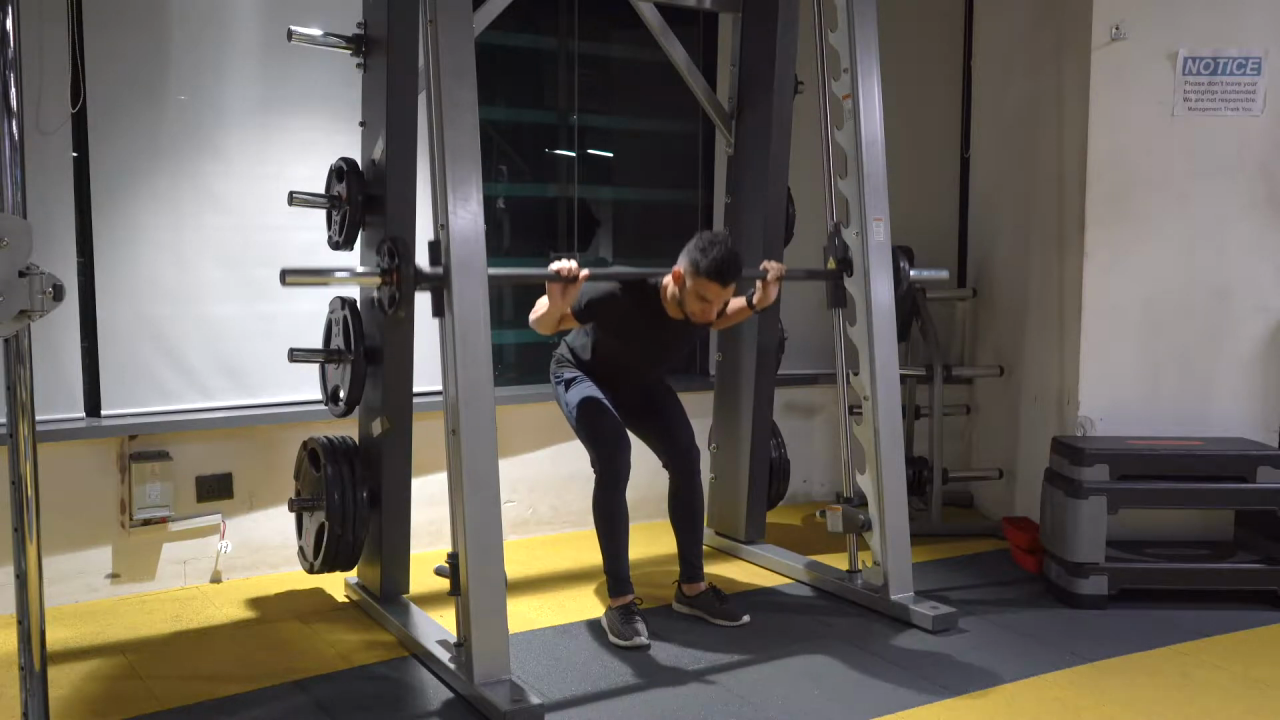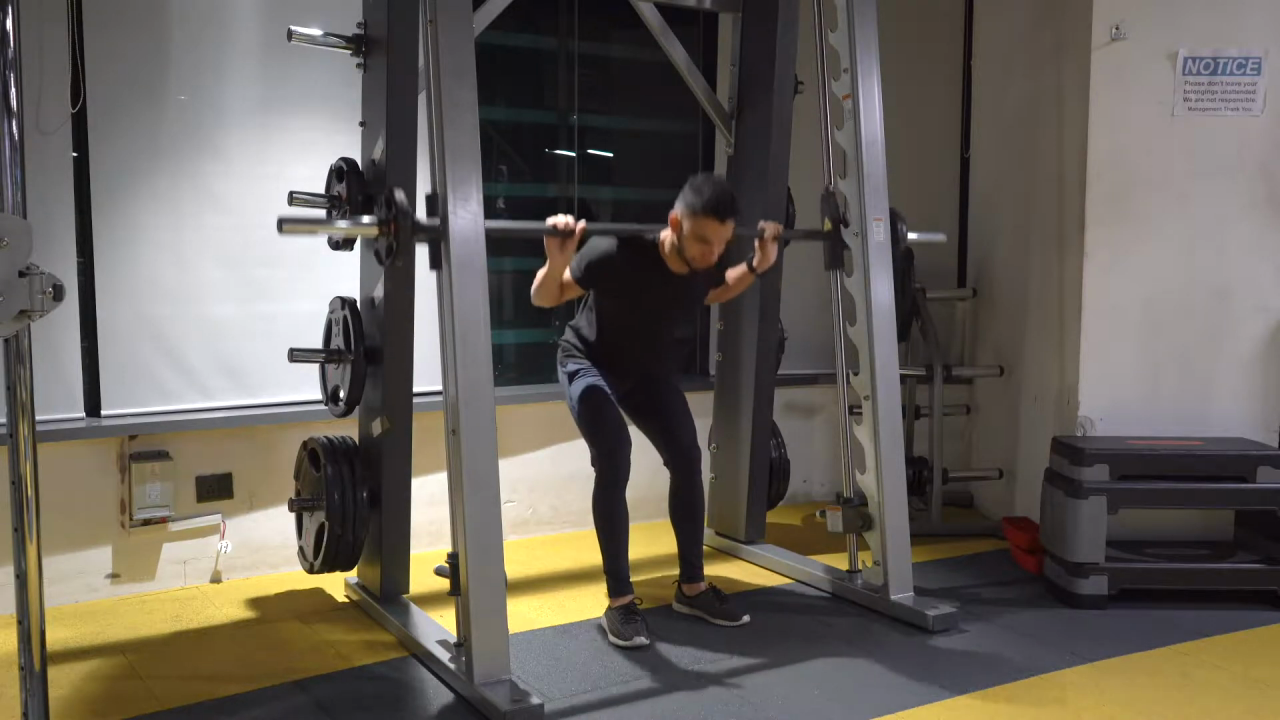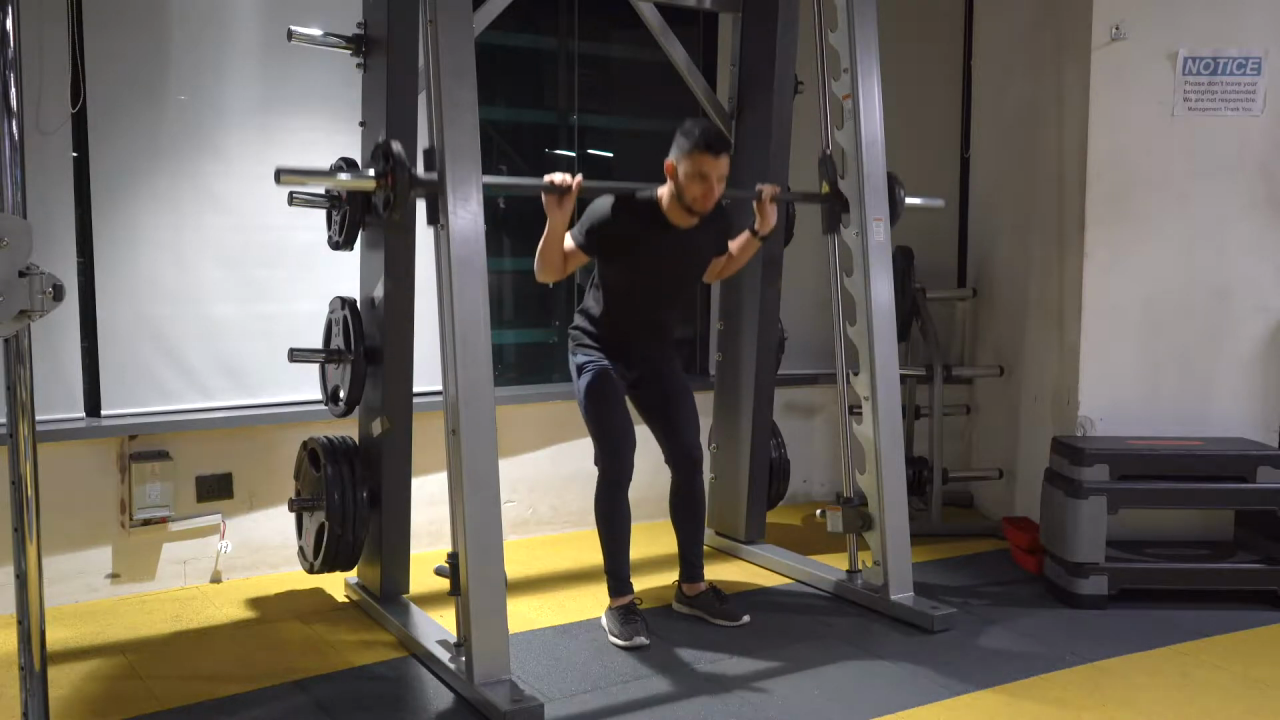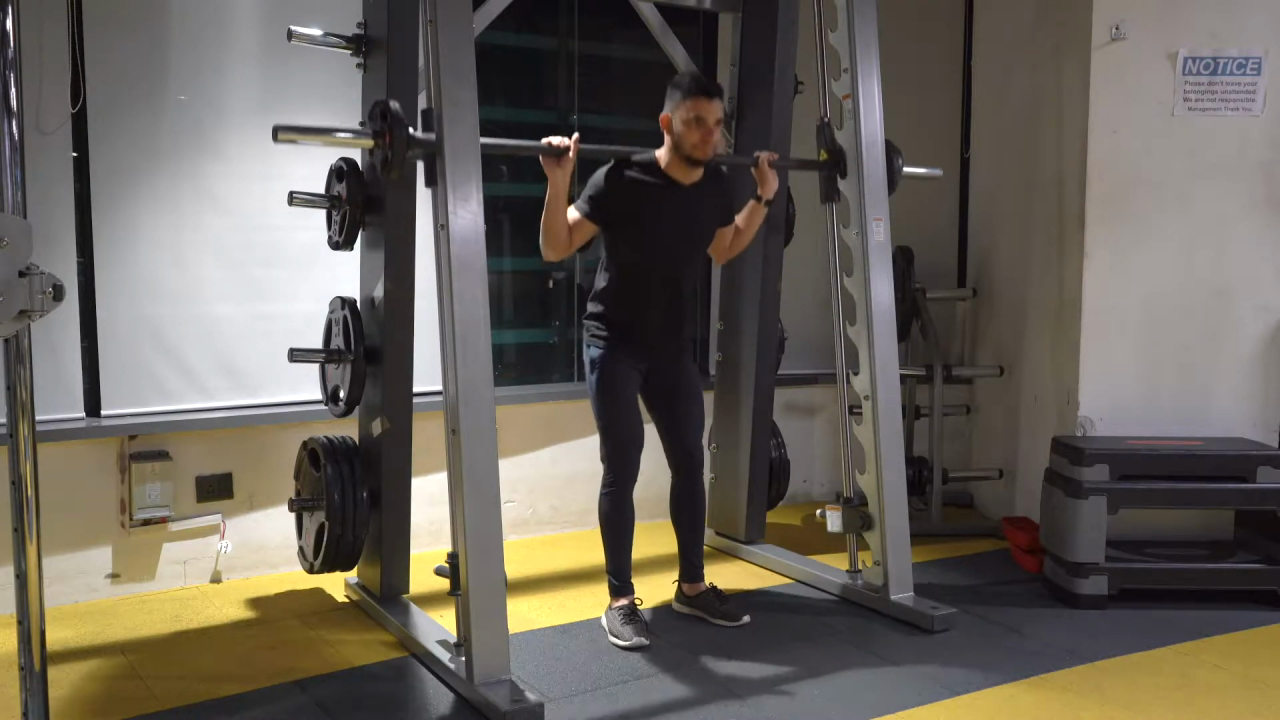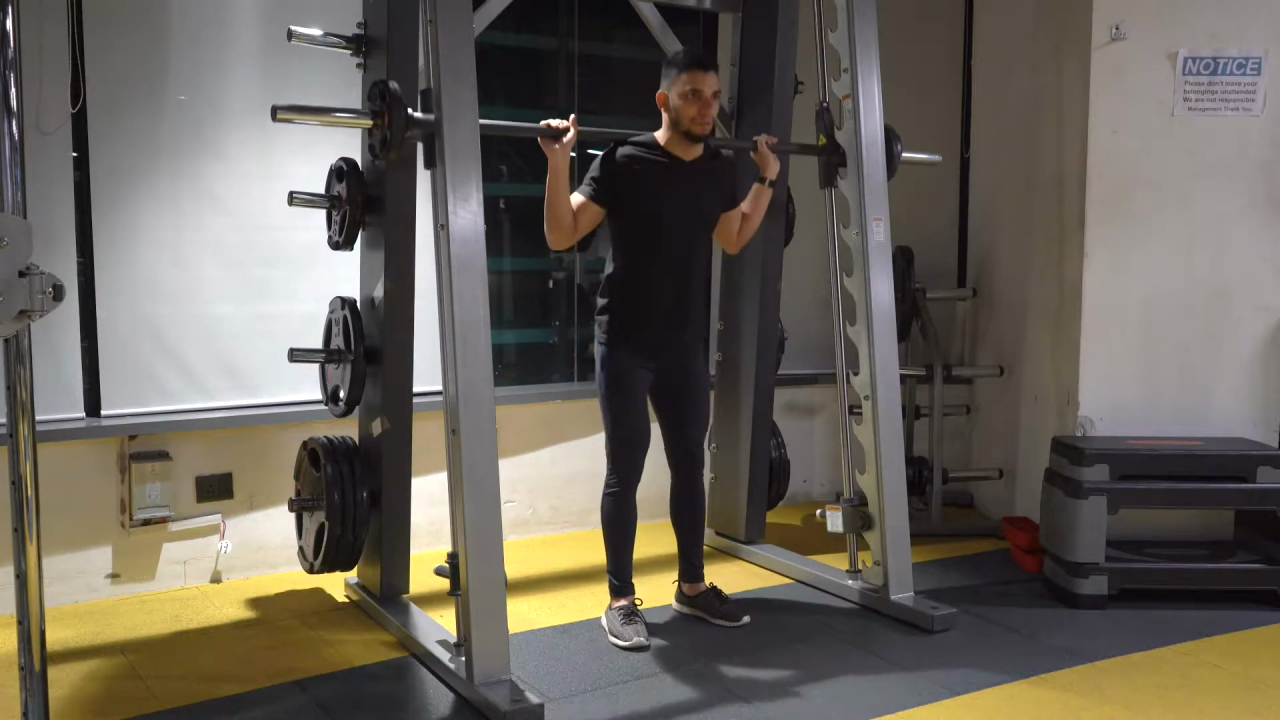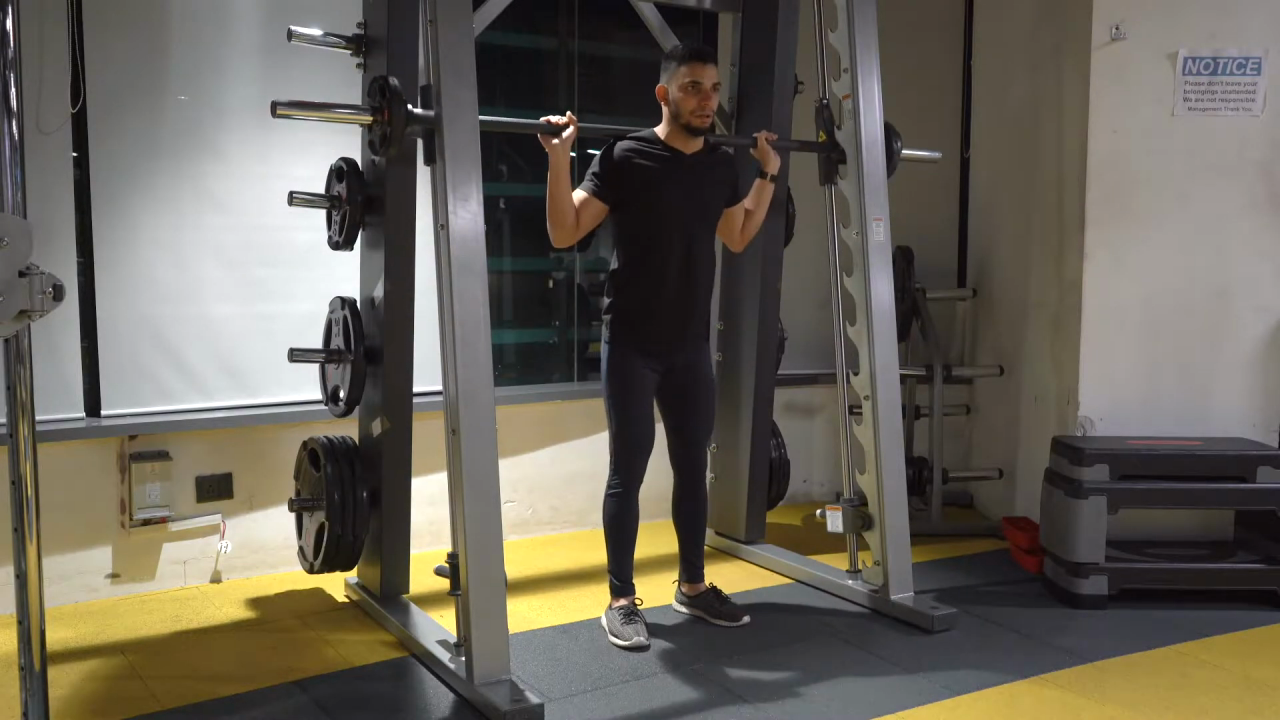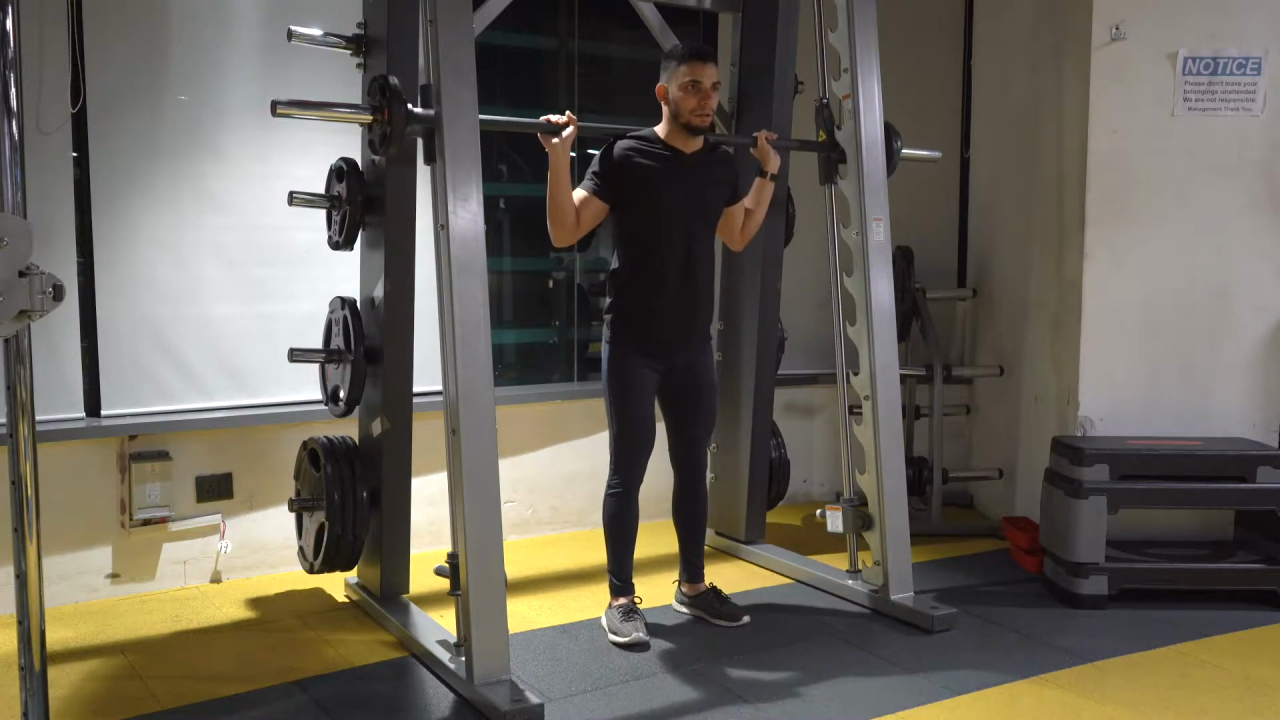
dt=0.3s
person 1, frame 1
left shoulder: (705, 302)
right shoulder: (619, 295)
right elbow: (539, 324)
left wrist: (757, 301)
right wrist: (557, 302)
left hip: (642, 379)
right hip: (583, 375)
left knee: (686, 458)
right knee: (614, 462)
left ankle: (692, 587)
right ankle: (620, 602)
person 1, frame 2
left shoulder: (709, 262)
right shoulder: (618, 255)
right elbow: (544, 298)
left wrist: (758, 265)
right wrist: (556, 262)
left hip: (649, 367)
right hip: (589, 362)
left knee: (687, 458)
right knee: (615, 462)
left ankle: (691, 586)
right ankle: (620, 601)
person 1, frame 3
left shoulder: (714, 221)
right shoulder: (618, 215)
left elbow: (715, 270)
right elbow: (547, 273)
left wrist: (760, 229)
right wrist: (557, 219)
left hip: (656, 351)
right hip: (599, 349)
left knee: (688, 459)
right knee: (618, 465)
left ankle: (692, 586)
right ankle: (620, 601)
person 1, frame 4
left shoulder: (717, 186)
right shoulder: (621, 181)
left elbow: (723, 249)
right elbow: (554, 249)
left wrist: (764, 196)
right wrist: (558, 183)
left hip: (672, 346)
right hip: (613, 344)
left knee: (690, 461)
right knee: (622, 466)
left ankle: (692, 586)
right ankle: (621, 600)
person 1, frame 5
left shoulder: (719, 169)
right shoulder: (624, 162)
left elbow: (733, 239)
right elbow: (560, 236)
left wrist: (766, 178)
right wrist: (558, 163)
left hip: (685, 345)
right hip: (625, 343)
left knee: (689, 464)
right knee: (626, 470)
left ankle: (692, 586)
right ankle: (621, 600)
person 1, frame 6
left shoulder: (720, 164)
right shoulder: (625, 158)
left elbow: (737, 237)
right elbow: (564, 233)
left wrist: (768, 174)
right wrist: (559, 158)
left hip: (690, 345)
right hip: (632, 344)
left knee: (692, 465)
right knee: (629, 470)
left ankle: (693, 585)
right ankle: (621, 599)
person 1, frame 7
left shoulder: (721, 164)
right shoulder: (625, 157)
left elbow: (738, 237)
right elbow: (564, 234)
left wrist: (768, 173)
right wrist: (559, 158)
left hip: (692, 344)
right hip: (633, 343)
left knee: (693, 464)
right knee: (629, 469)
left ankle: (693, 586)
right ankle: (621, 600)
